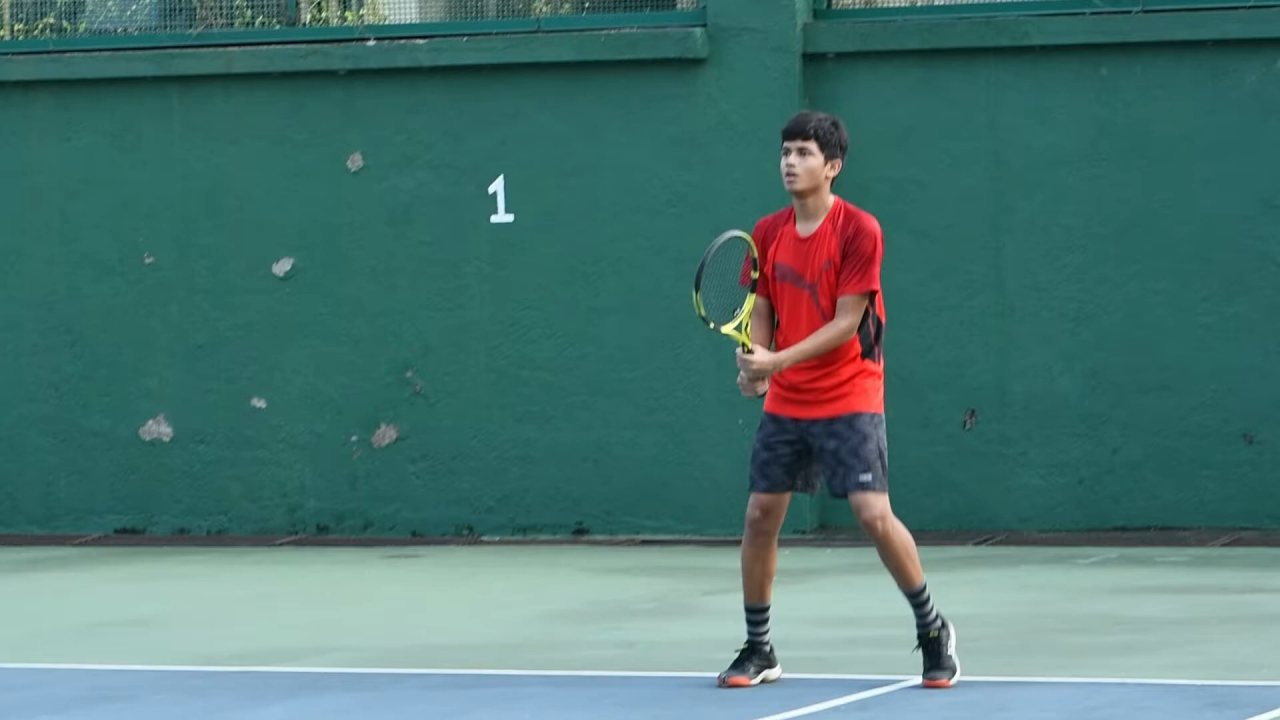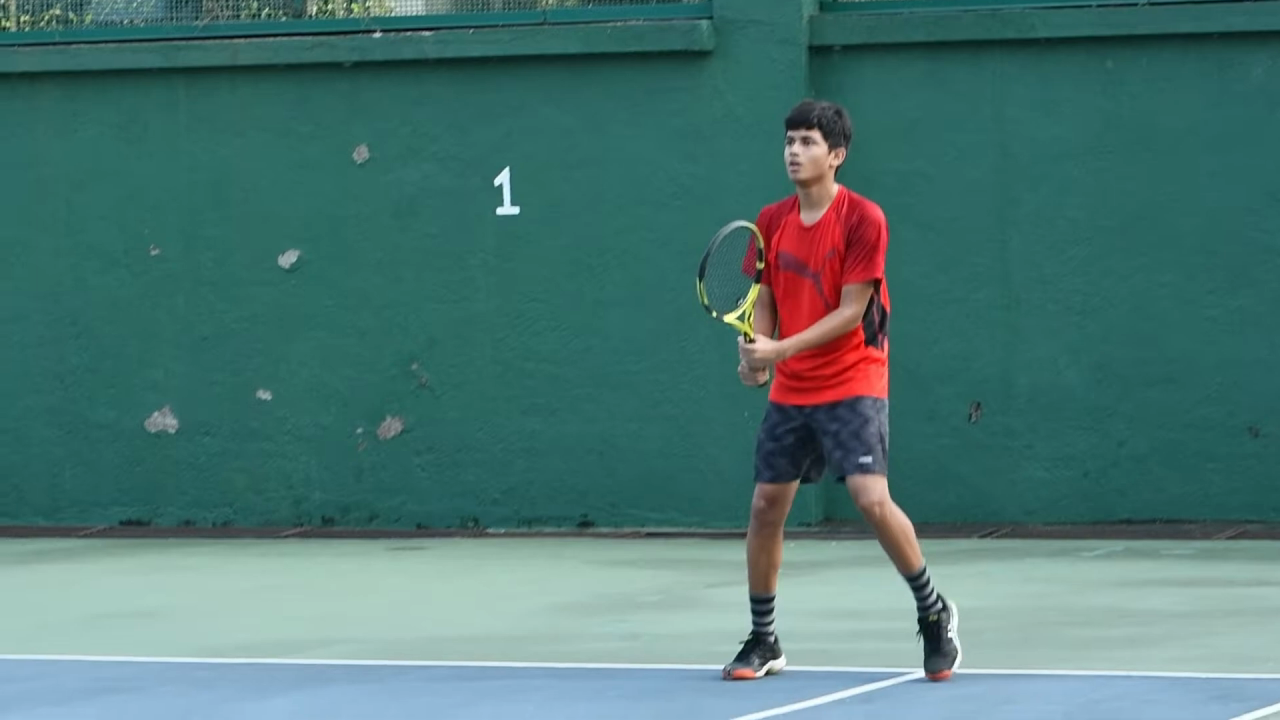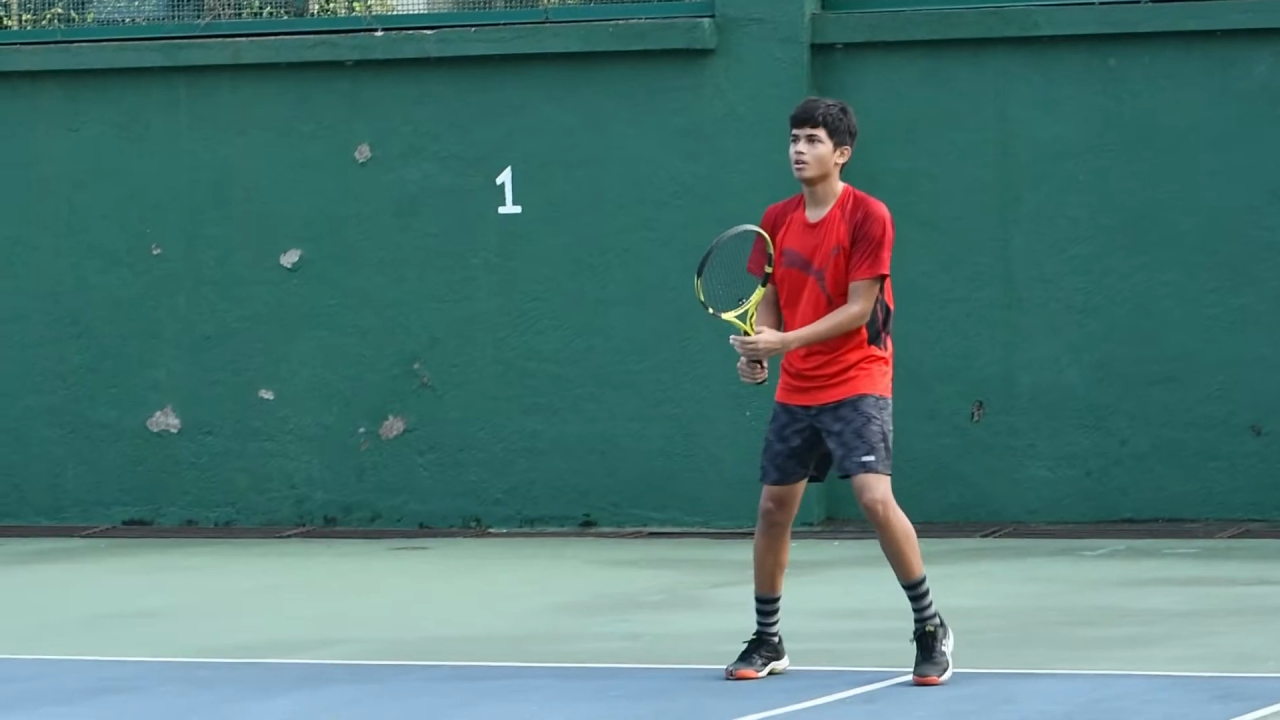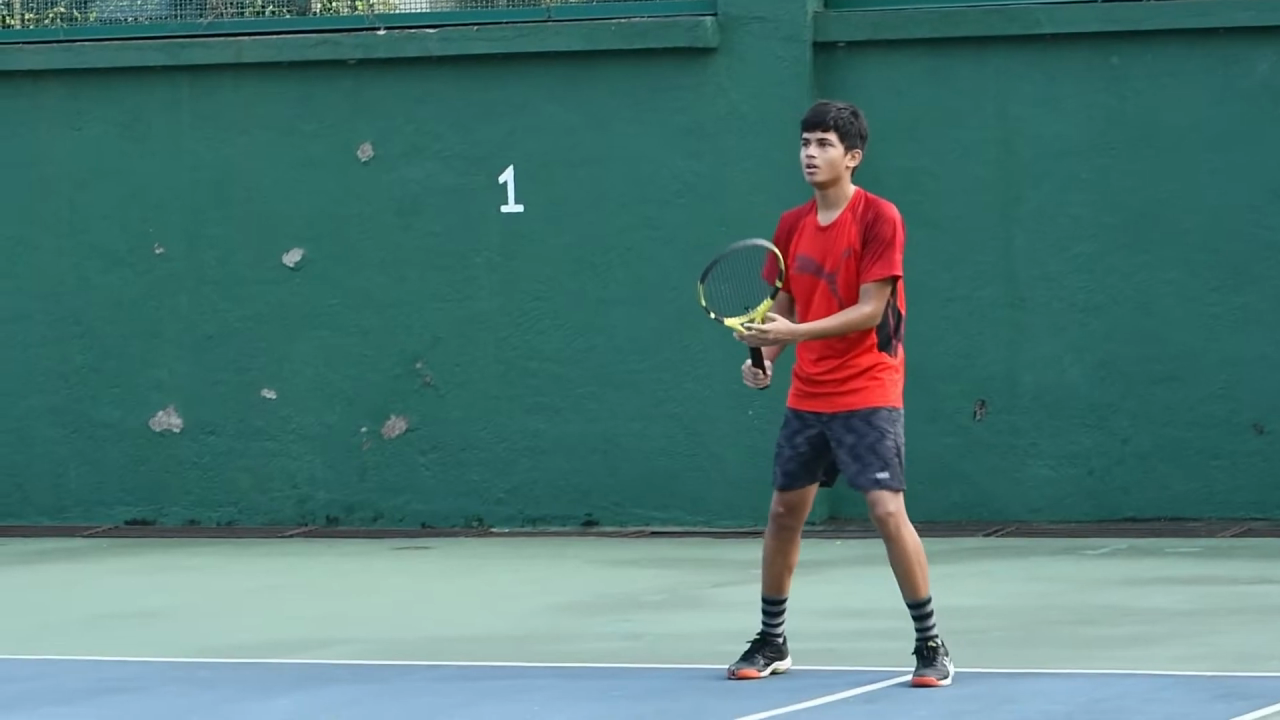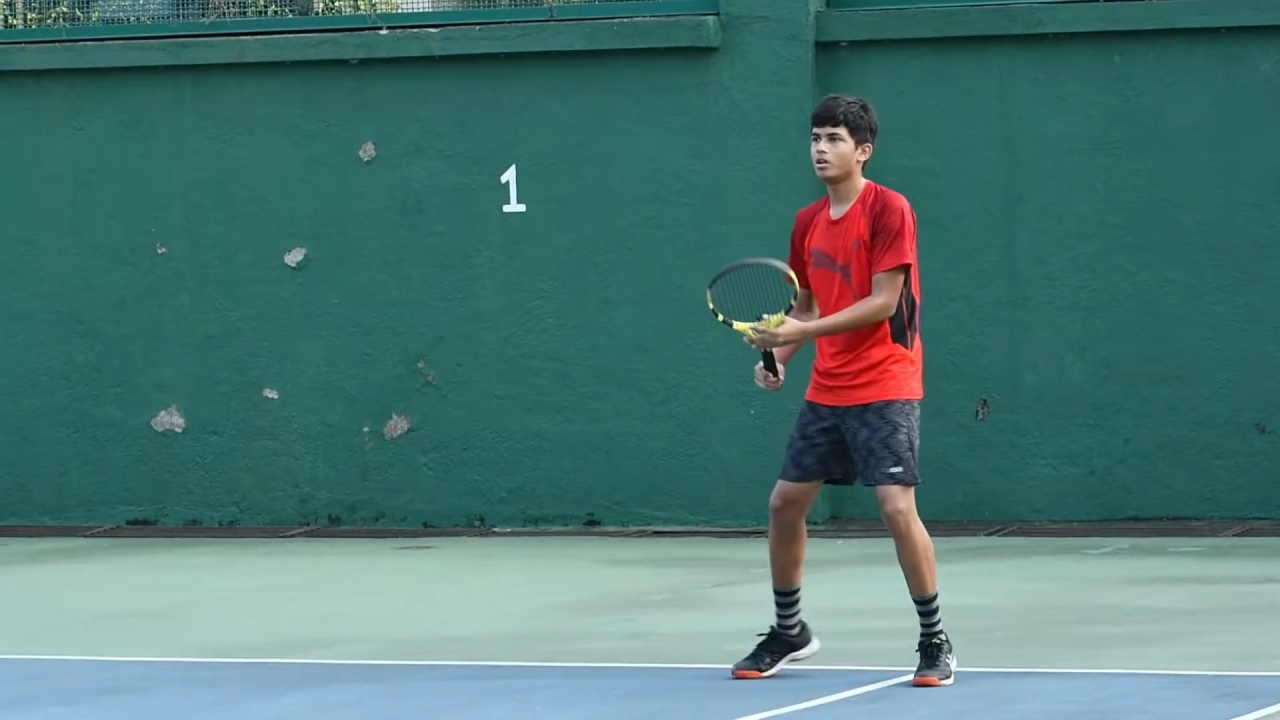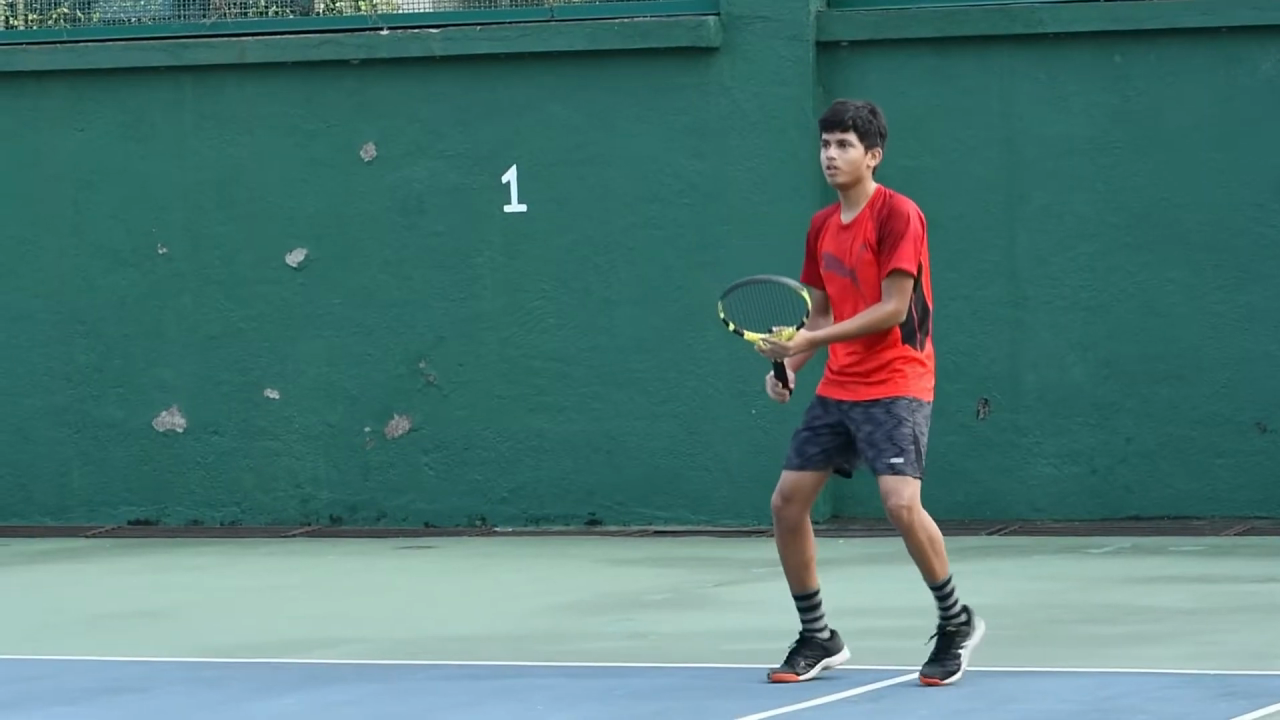
dt=0.2s
person 1, frame 1
left shoulder: (860, 230)
right shoulder: (768, 232)
left elbow: (846, 323)
left wrist: (778, 360)
right wrist: (754, 364)
left hip: (849, 399)
right hip: (785, 403)
left knee: (873, 515)
right knee: (759, 517)
left ankle: (932, 628)
right ankle: (758, 649)
person 1, frame 2
left shoulder: (864, 218)
right shoulder: (771, 220)
left elbow: (851, 311)
left wrist: (781, 349)
right wrist: (757, 352)
left hip: (853, 384)
right hip: (791, 391)
left knee: (871, 499)
right knee: (765, 508)
left ankle: (933, 611)
right ankle: (763, 640)
person 1, frame 3
left shoulder: (869, 215)
right shoulder: (777, 219)
left elbow: (858, 310)
left wrist: (784, 341)
right wrist: (756, 349)
left hip: (857, 385)
right hip: (795, 391)
left knee: (876, 499)
right knee: (772, 510)
left ankle: (931, 630)
right ankle: (766, 640)
person 1, frame 4
left shoulder: (880, 217)
right shoulder: (790, 226)
left elbow: (871, 311)
left wrist: (792, 332)
right wrist: (764, 354)
left hip: (868, 396)
right hip: (807, 397)
left knee: (888, 513)
right knee: (783, 514)
left ankle: (931, 645)
right ankle: (772, 640)
person 1, frame 5
left shoulder: (890, 208)
right shoulder: (806, 222)
left elbow: (885, 301)
left wrist: (803, 330)
right wrist: (778, 355)
left hip: (886, 388)
right hip: (826, 391)
left knee: (897, 510)
right knee: (784, 506)
left ankle: (935, 642)
right ankle: (789, 632)
person 1, frame 6
left shoulder: (899, 213)
right shoulder: (822, 225)
left elbow: (894, 307)
left wrist: (811, 338)
right wrist: (791, 362)
left hip: (897, 384)
right hip: (838, 387)
left knee: (900, 503)
right knee: (786, 503)
left ankle: (956, 622)
right ankle: (817, 638)
